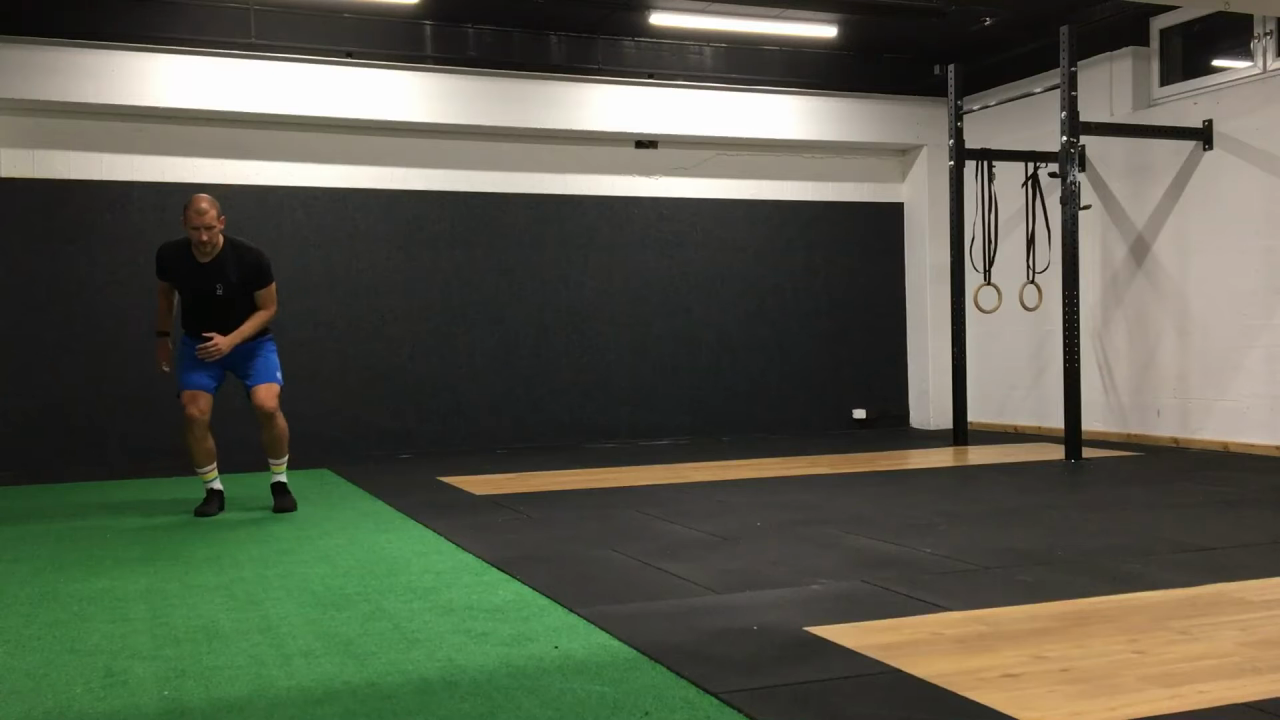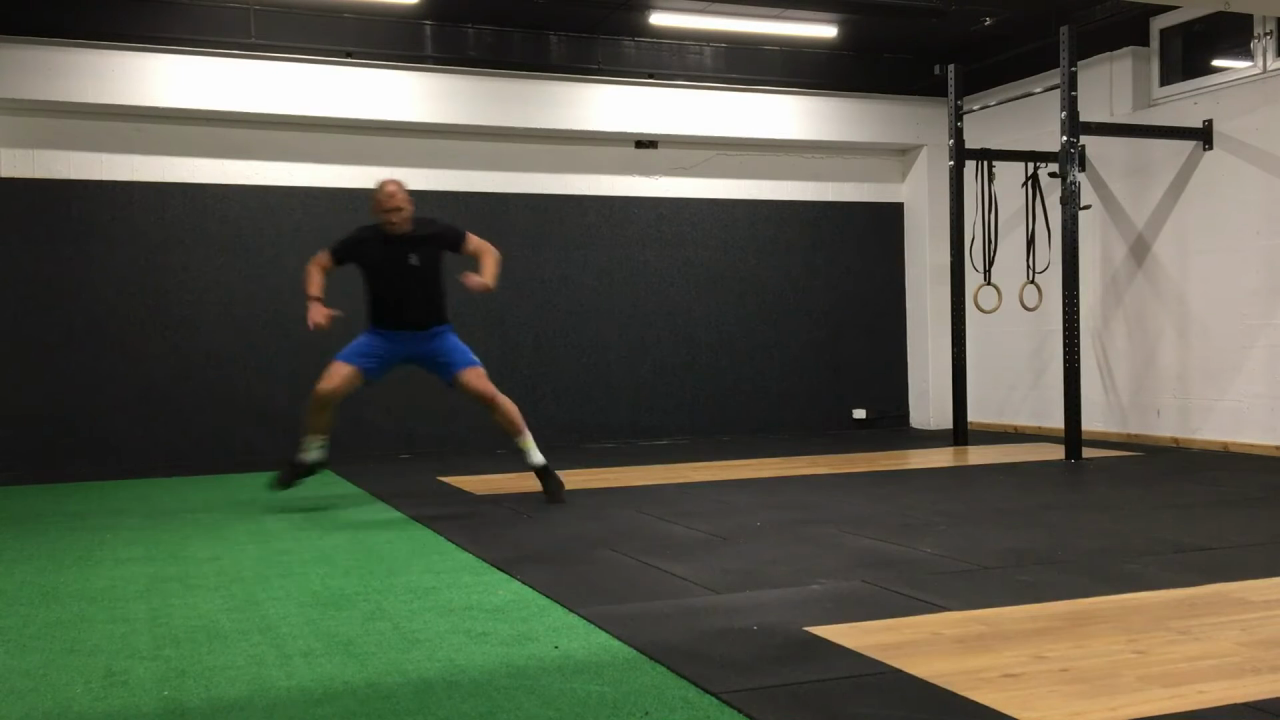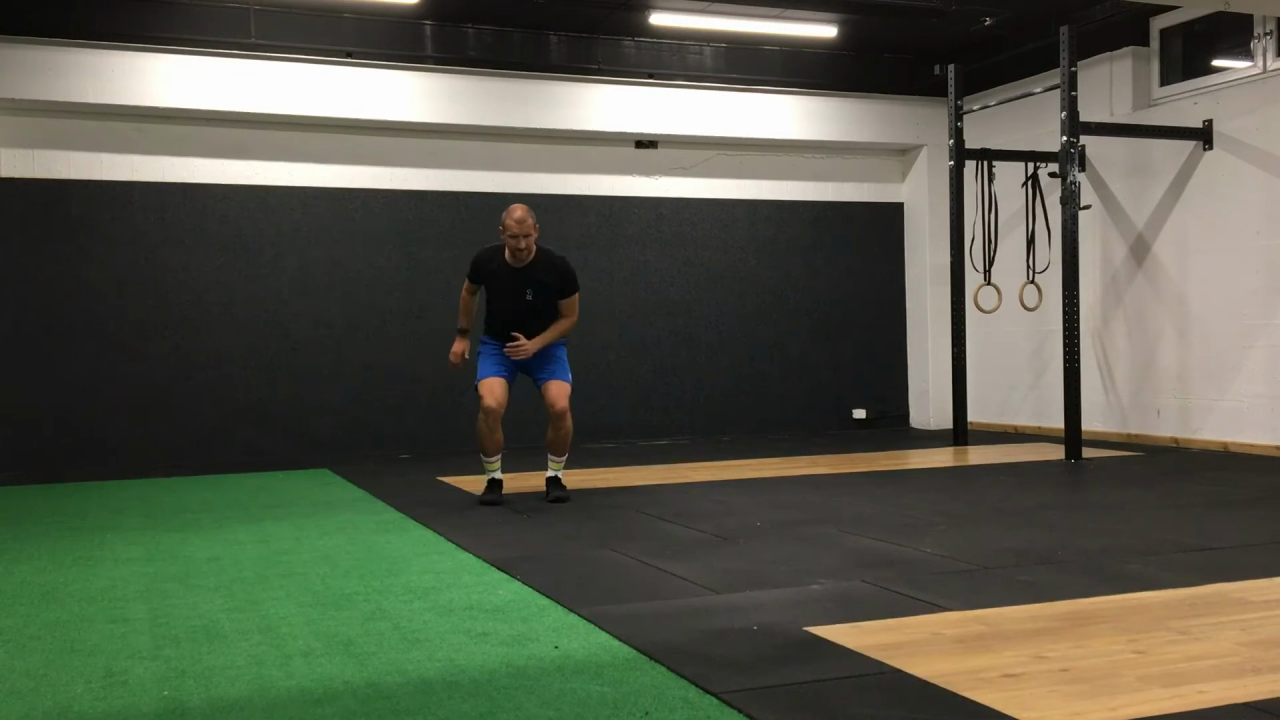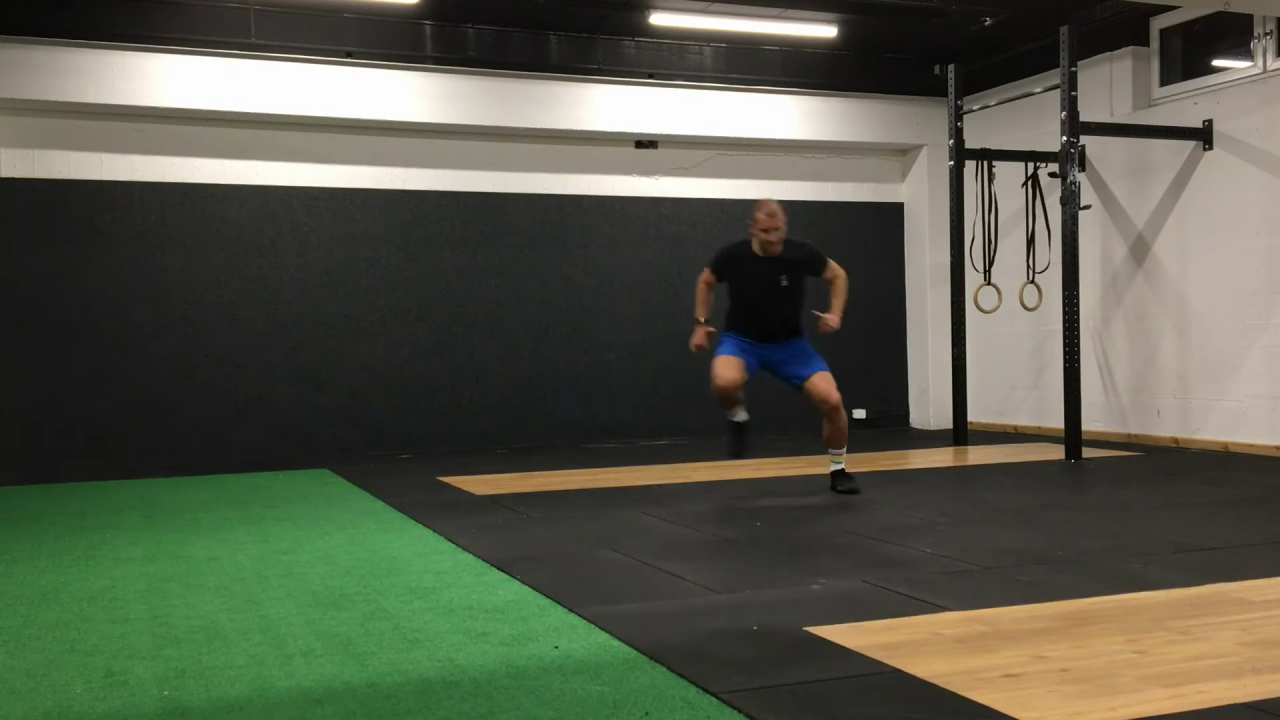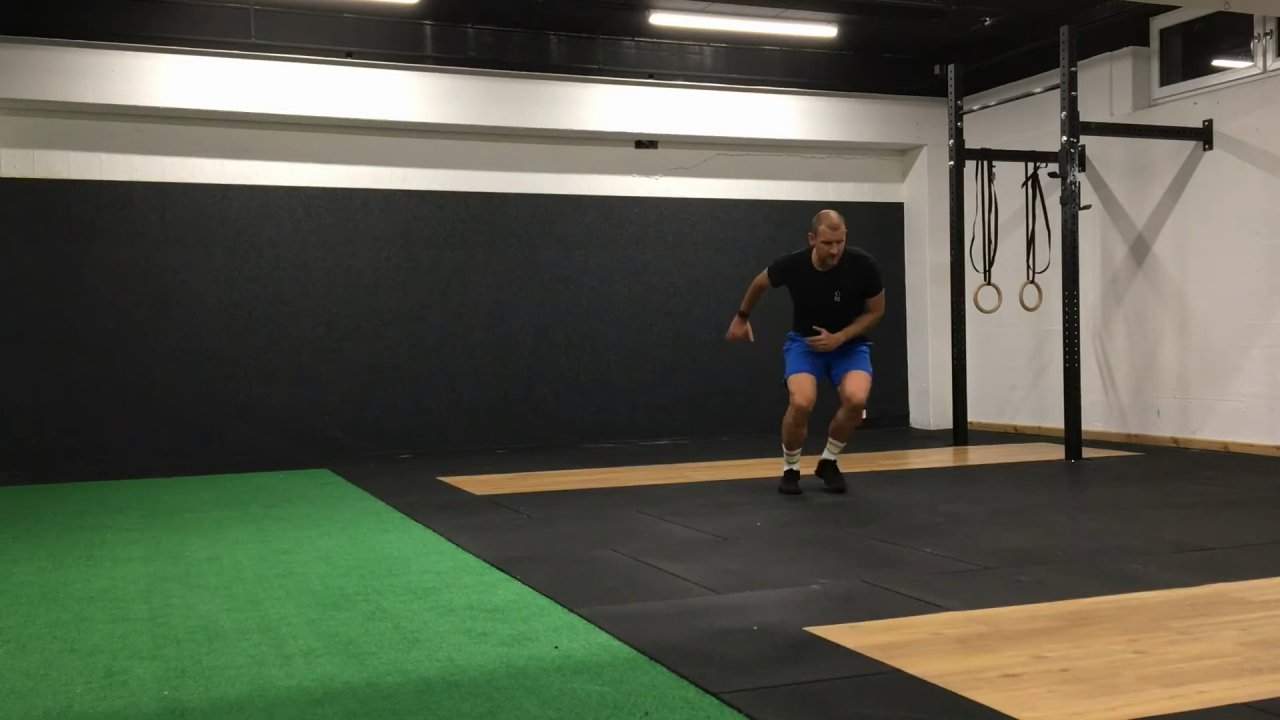
dt=1s
person 1, frame 1
left shoulder: (250, 258)
right shoulder: (169, 255)
left elbow: (268, 308)
right elbow: (166, 293)
left wrist: (230, 340)
right wrist: (163, 337)
left hip: (251, 341)
right hip: (198, 343)
left knee: (268, 406)
right knee: (194, 415)
left ankle: (280, 483)
right ankle: (214, 490)
person 1, frame 2
left shoulder: (434, 231)
right shoulder: (363, 240)
left elbow: (488, 251)
right elbow: (317, 265)
left wrist: (487, 279)
right wrist: (315, 302)
left hip: (434, 334)
right hip: (383, 335)
left knee: (487, 393)
right knee: (326, 391)
left ankle: (537, 463)
right ankle: (311, 456)
person 1, frame 3
left shoulder: (558, 267)
right shoulder: (485, 260)
left elbow: (569, 316)
right elbow: (469, 292)
left wrist: (535, 345)
right wrist: (462, 335)
left hip: (544, 344)
right hip: (496, 344)
left knee: (559, 407)
right knee: (491, 406)
left ankle: (554, 477)
right ankle: (493, 479)
person 1, frame 4
left shoulder: (801, 253)
right shoulder: (732, 256)
left elbow: (838, 275)
right elbow: (705, 282)
left wrist: (835, 314)
right wrist: (701, 323)
left hip: (789, 343)
right hip: (742, 340)
left knee: (832, 400)
right knee: (726, 383)
left ankle: (838, 469)
right ankle: (738, 419)
person 1, frame 5
left shoulder: (863, 265)
right shoulder: (792, 265)
left elbow: (876, 311)
right elbow: (761, 283)
left wrist: (838, 338)
right wrist: (742, 317)
left hip: (849, 344)
right hip: (804, 343)
left knee: (856, 399)
right knee: (802, 403)
left ankle: (828, 462)
right ankle: (791, 470)
